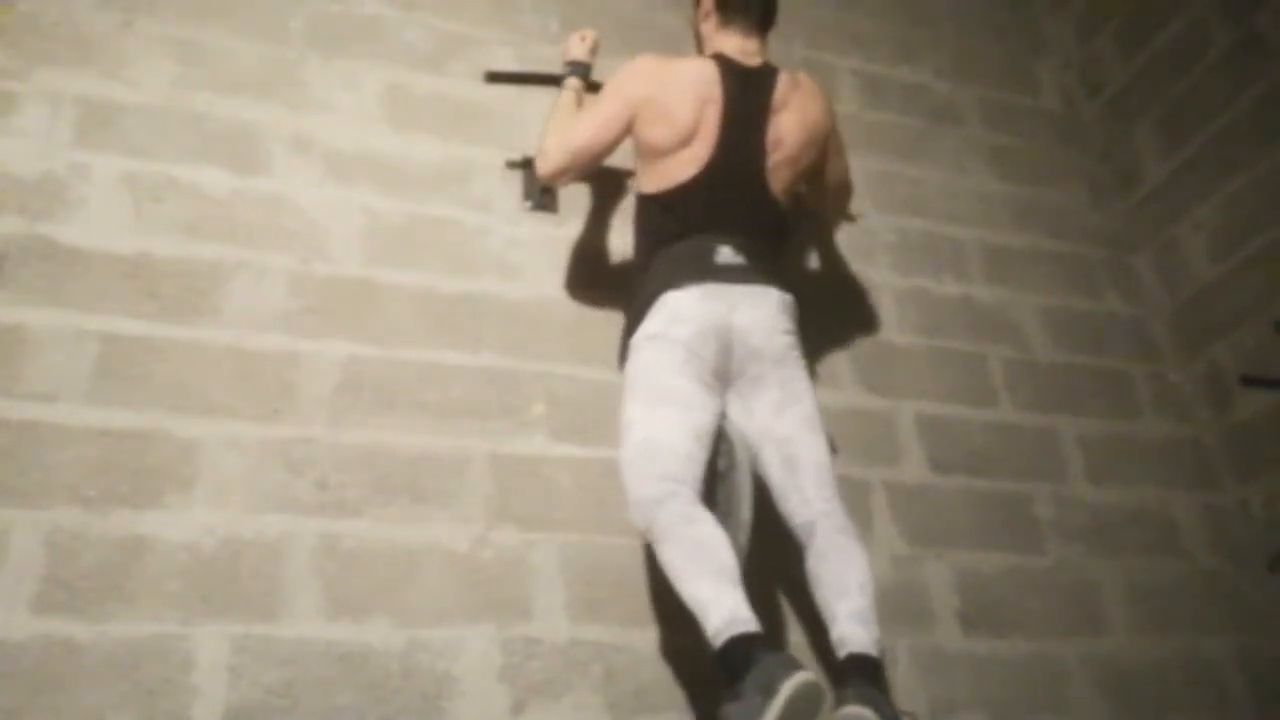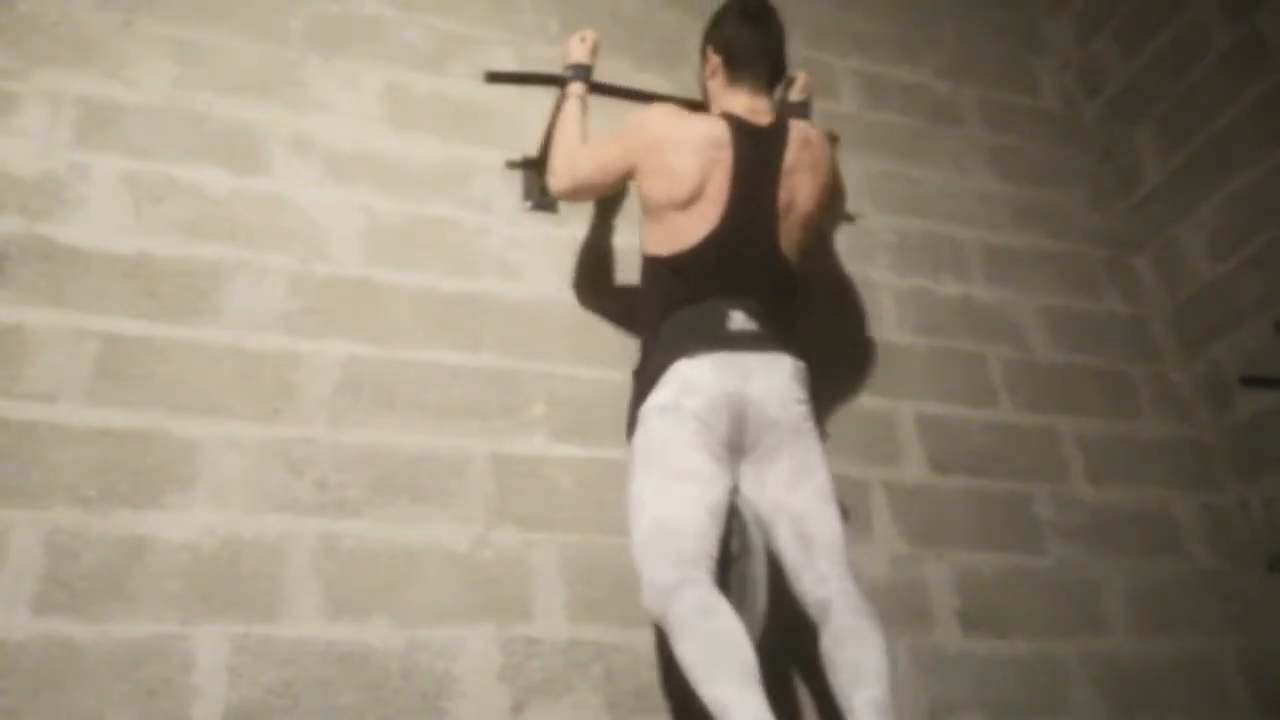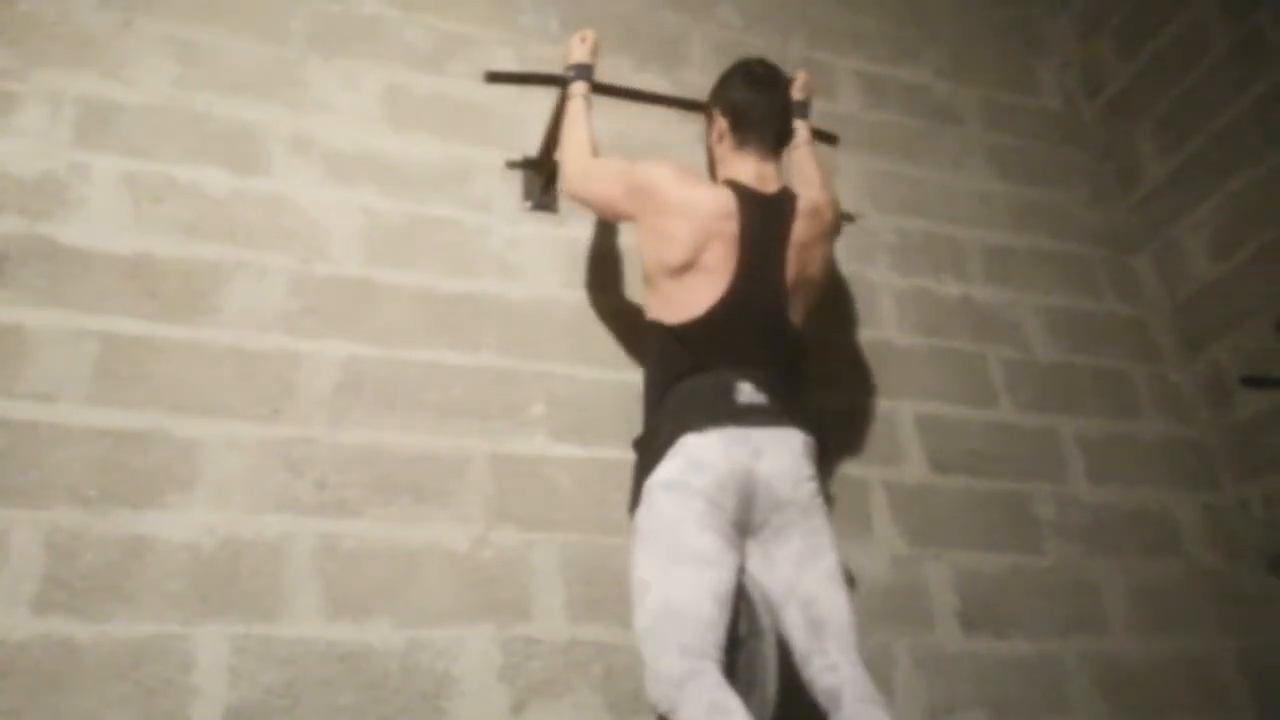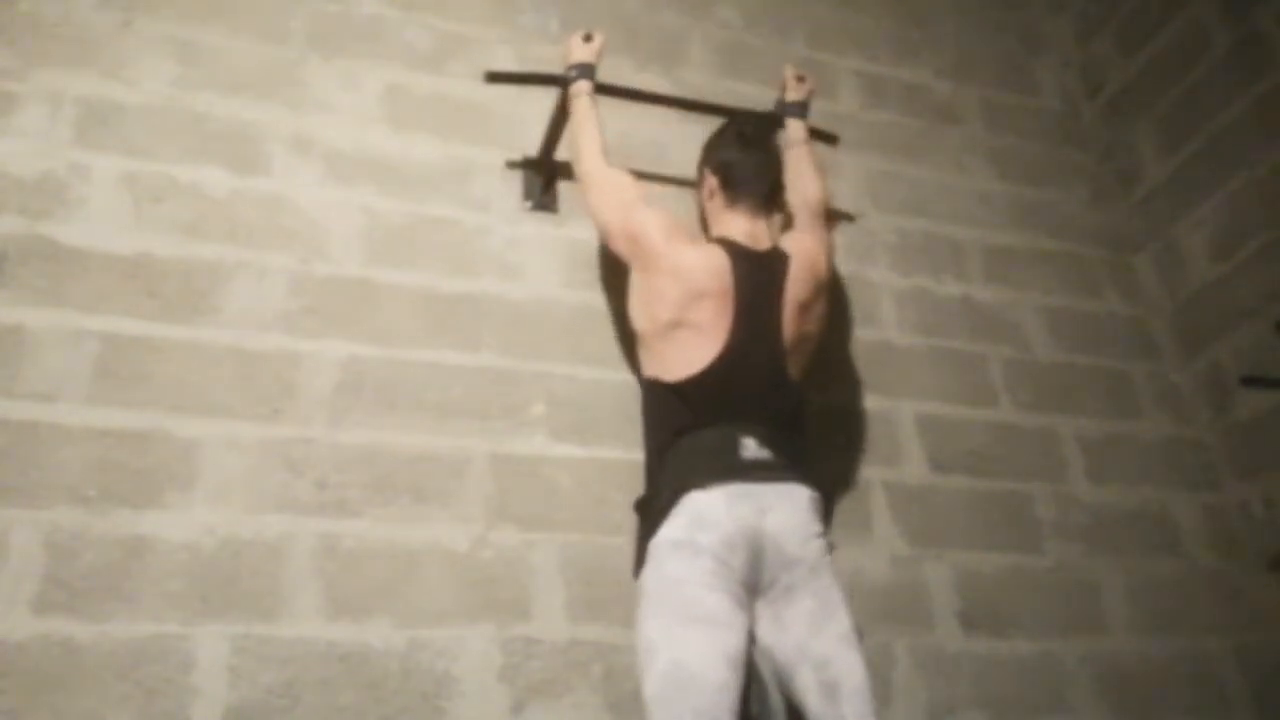
dt=0.4s
person 1, frame 1
left shoulder: (653, 78)
right shoulder: (808, 102)
left elbow: (552, 164)
right elbow: (835, 201)
left wrist: (574, 74)
left hip: (680, 311)
right hip: (764, 311)
left knee: (664, 491)
right knee: (817, 505)
left ankle: (750, 656)
person 1, frame 2
left shoulder: (663, 132)
right shoulder: (815, 154)
left elbow: (564, 178)
left wrist: (576, 83)
left hip: (689, 380)
right hip: (777, 378)
left knee: (676, 574)
right knee: (830, 586)
person 1, frame 3
left shoulder: (671, 197)
right shoulder: (817, 218)
left elbow: (575, 174)
left wrist: (578, 80)
right wrist: (800, 117)
left hip: (694, 453)
right hip: (785, 452)
left knee: (682, 662)
person 1, frame 4
left shoulder: (670, 261)
right shoulder: (807, 268)
left elbow: (596, 172)
right elbow: (810, 203)
left wrist: (581, 79)
right wrist: (794, 119)
left hip: (697, 512)
right hip: (792, 506)
